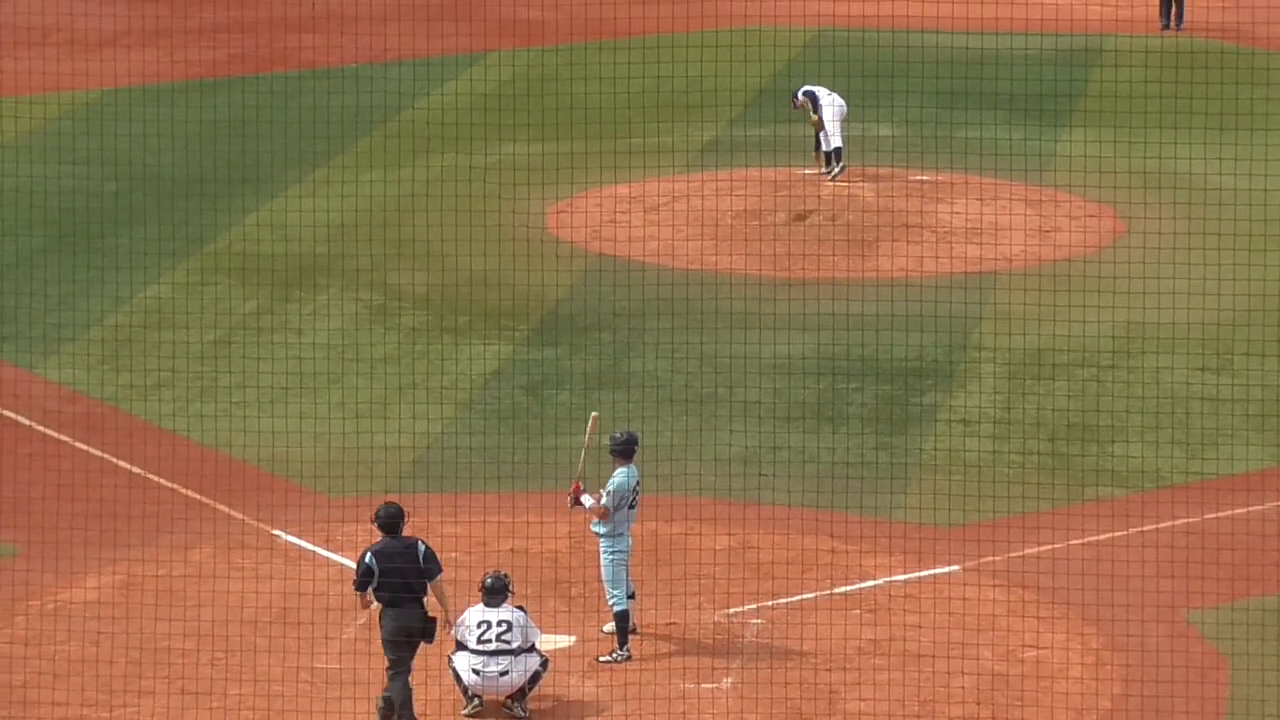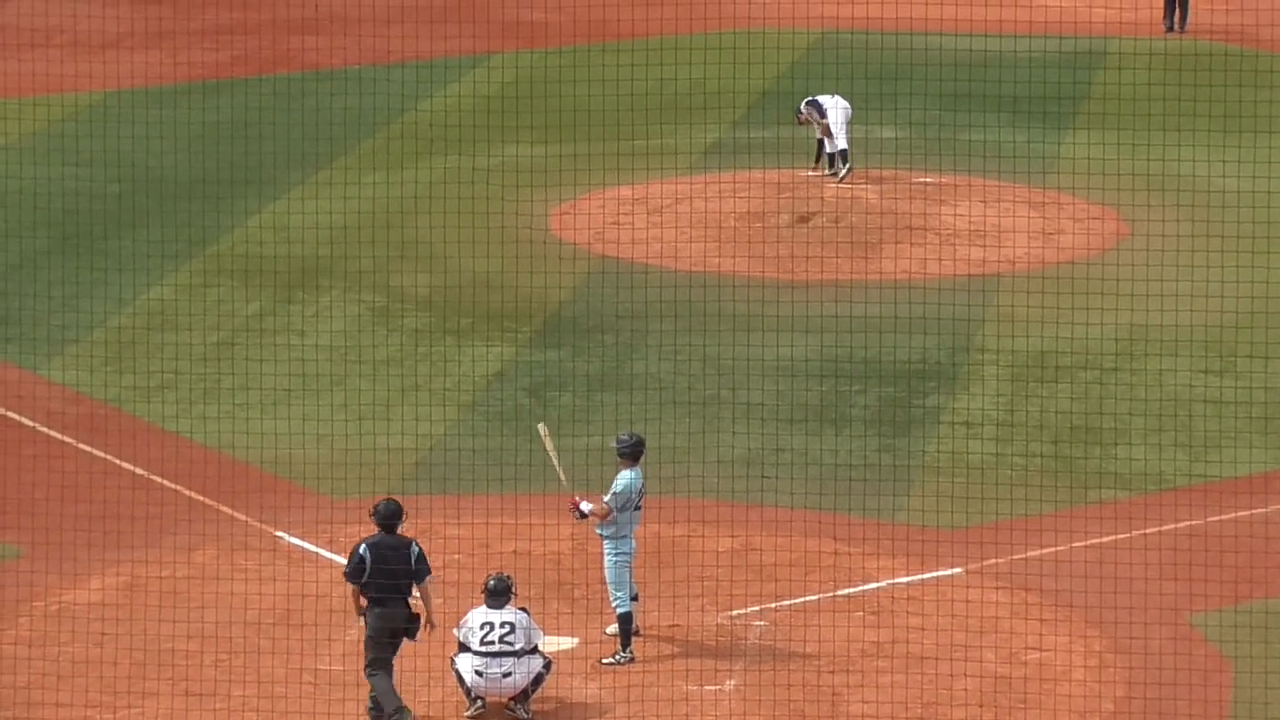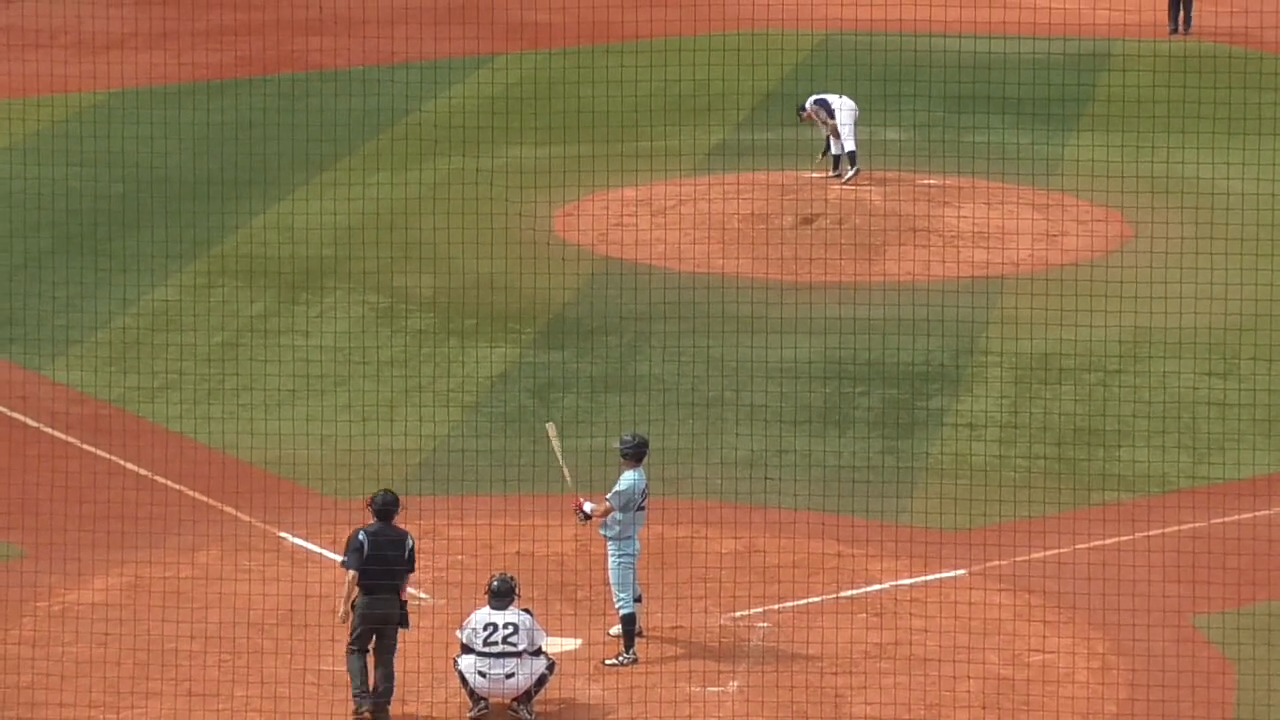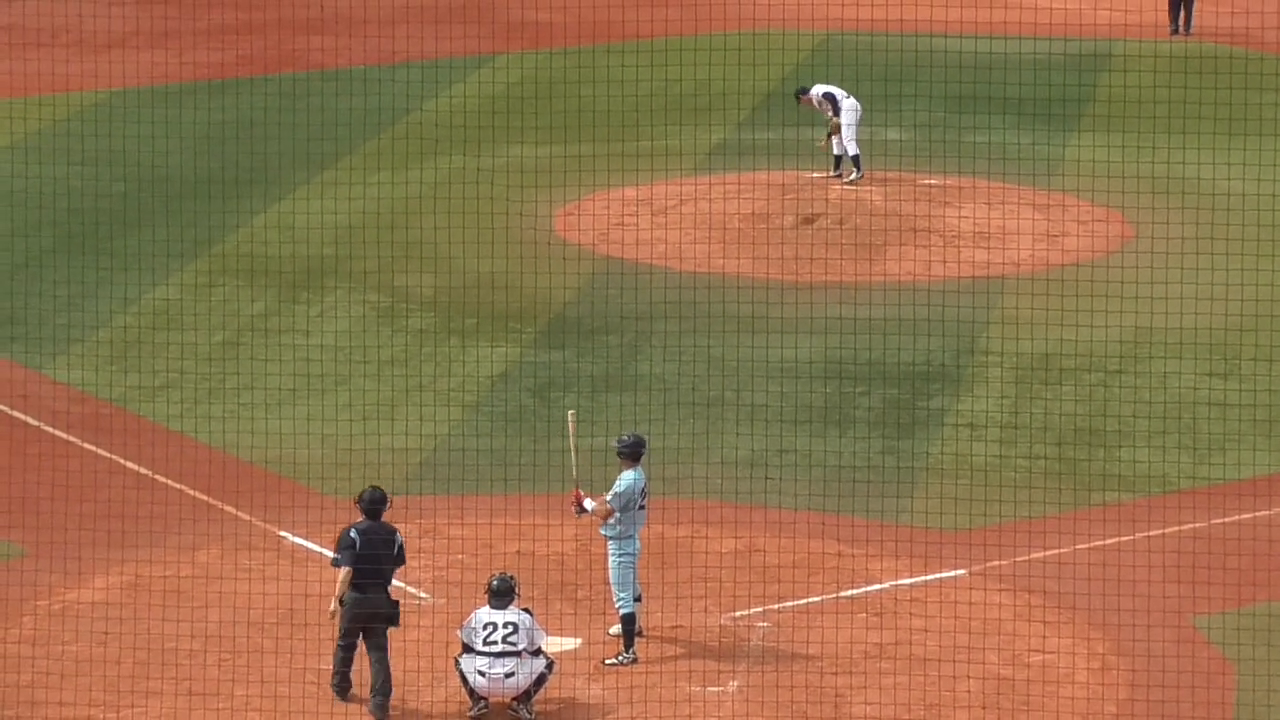
dt=0.2s
person 1, frame 1
left shoulder: (620, 479)
right shoulder: (631, 472)
left elbow: (602, 512)
right elbow: (606, 498)
left wrist: (582, 496)
right wrist: (581, 497)
left hip: (612, 540)
right hip: (622, 537)
left knee: (616, 594)
right knee: (624, 584)
left ankle: (623, 649)
right ankle: (627, 623)
person 1, frame 2
left shoulder: (626, 481)
right shoulder: (634, 475)
left elbow: (603, 513)
right elbow: (611, 505)
left wrist: (582, 505)
right wrist: (585, 511)
left hip: (616, 542)
right hip: (625, 539)
left knee: (619, 596)
right knee: (627, 586)
left ankle: (626, 651)
right ankle: (630, 625)
person 1, frame 3
left shoulder: (629, 482)
right shoulder: (637, 476)
left elbow: (603, 510)
right elbow: (613, 505)
left wrist: (585, 505)
right wrist: (588, 512)
left hip: (621, 544)
right hip: (628, 540)
left knee: (622, 597)
right knee: (630, 587)
left ankle: (629, 652)
right ankle: (633, 626)
person 1, frame 4
left shoulder: (628, 481)
right shoulder: (635, 475)
left elbow: (604, 512)
right elbow: (611, 501)
left wrist: (584, 500)
right wrist: (585, 506)
left hip: (621, 543)
right hip: (630, 539)
left knee: (623, 597)
right knee: (631, 586)
left ankle: (628, 652)
right ankle: (633, 625)
person 2, frame 1
left shoulder: (371, 554)
right shoulder: (419, 547)
left elbow: (362, 590)
right elbow: (435, 583)
left wrist: (364, 602)
right wrist: (446, 611)
left hip: (392, 616)
right hip: (417, 614)
left knee: (397, 671)
right knee: (402, 666)
person 2, frame 2
left shoulder: (364, 547)
right shoulder: (411, 546)
left elbow: (354, 585)
right elbow: (422, 585)
left wrist: (358, 606)
right wrist: (429, 613)
left hip: (378, 612)
right hip: (403, 612)
left knee: (376, 668)
right knee: (384, 663)
person 2, frame 3
left shoulder: (361, 535)
right shoulder: (405, 538)
left elbow: (352, 574)
right elbow: (407, 575)
left wrist: (345, 604)
left hip: (368, 602)
right hip: (393, 604)
left knee: (356, 651)
right knee: (385, 656)
left ankle: (362, 700)
person 2, frame 4
left shoulder: (352, 533)
right shoulder: (393, 534)
left elbow: (346, 570)
right elbow: (396, 566)
left wrist: (335, 599)
left hip: (355, 597)
right hip: (381, 598)
left knee: (345, 646)
right knee: (378, 651)
left ankle: (340, 688)
person 3, frame 1
left shoulder: (470, 614)
right shoulder: (518, 615)
left elbow: (460, 647)
right elbow: (529, 649)
left hip: (475, 682)
right hip: (509, 681)
left knee: (455, 657)
right knee: (541, 660)
left ankle: (472, 699)
right ankle: (515, 700)
person 3, frame 2
left shoulder: (473, 615)
right shoulder: (521, 616)
left elbow: (463, 649)
right elbow: (532, 651)
left hip: (479, 683)
right hip: (512, 683)
left knee: (457, 659)
right knee: (544, 661)
left ankle: (476, 700)
right ankle: (518, 702)
person 3, frame 3
left shoulder: (477, 616)
right shoulder: (525, 617)
left elbow: (466, 650)
right elbow: (536, 653)
left hip: (482, 684)
right hip: (515, 684)
left knee: (460, 660)
right knee: (547, 662)
left ankle: (479, 702)
right ankle: (521, 703)
person 3, frame 4
left shoulder: (477, 616)
right shoulder: (524, 617)
left elbow: (467, 651)
right elbow: (536, 652)
left hip: (481, 684)
right hip: (514, 684)
left knee: (461, 660)
right knee: (546, 662)
left ankle: (478, 701)
right ankle: (521, 702)
